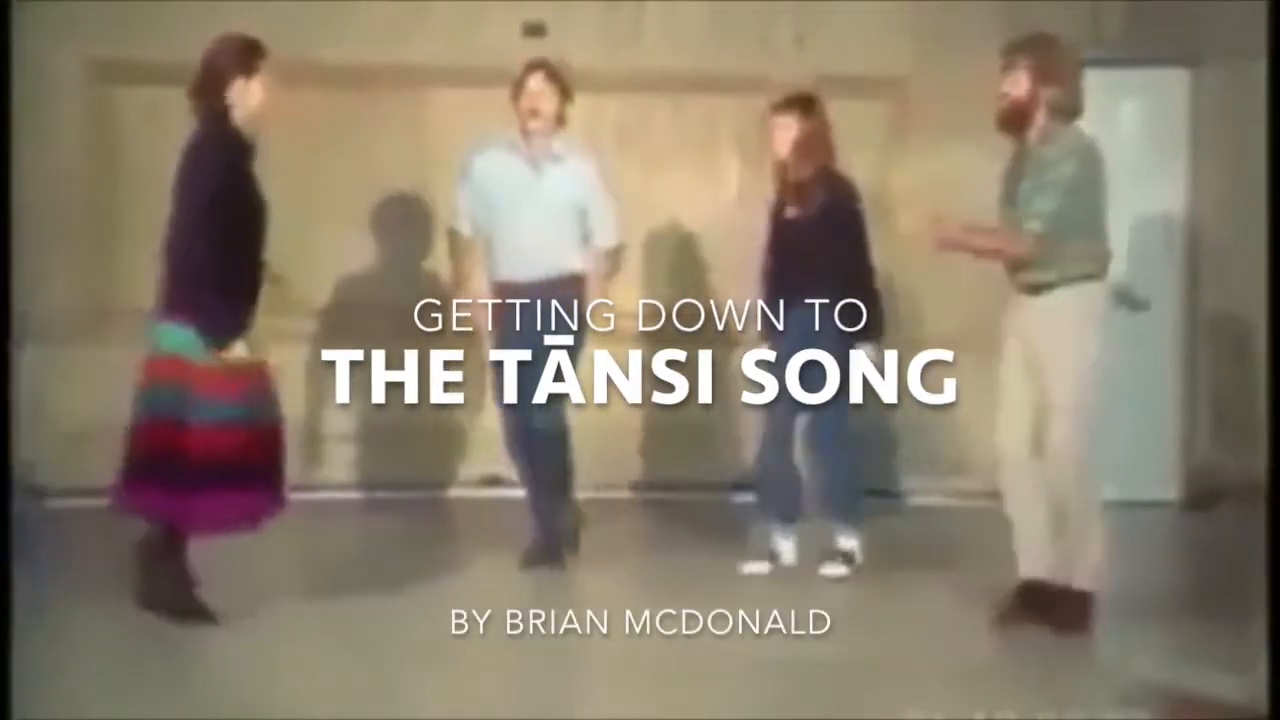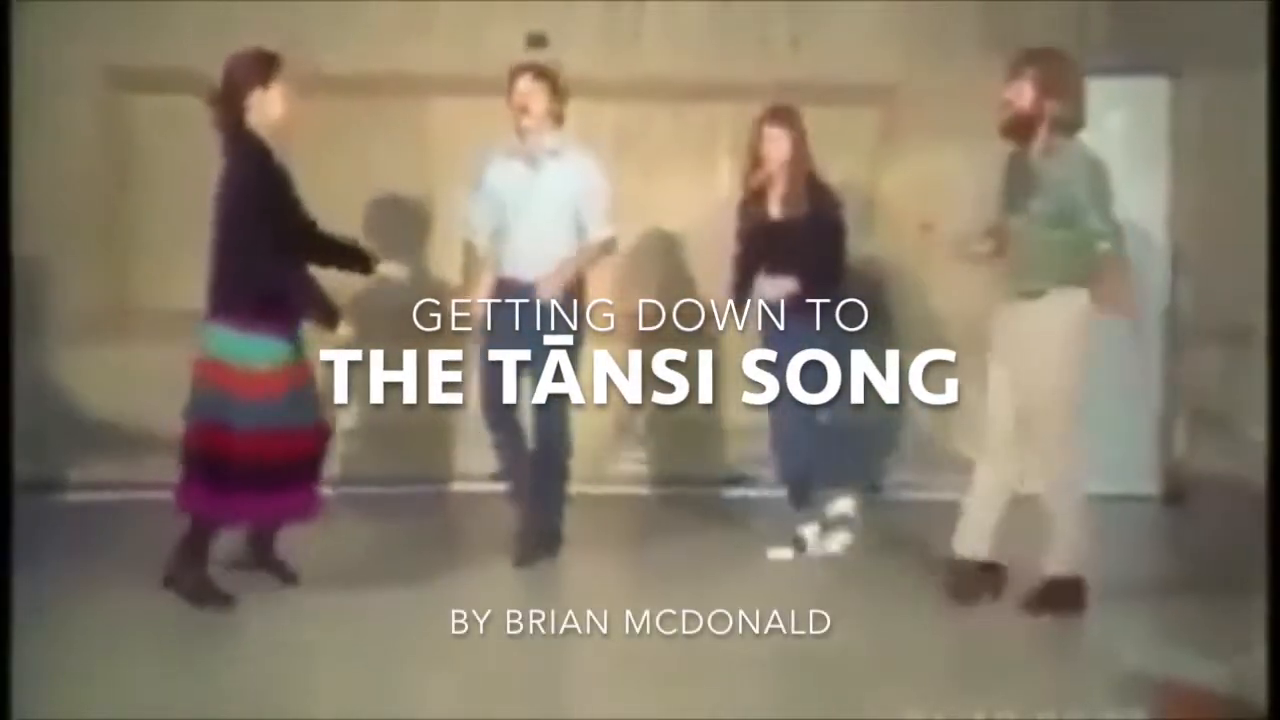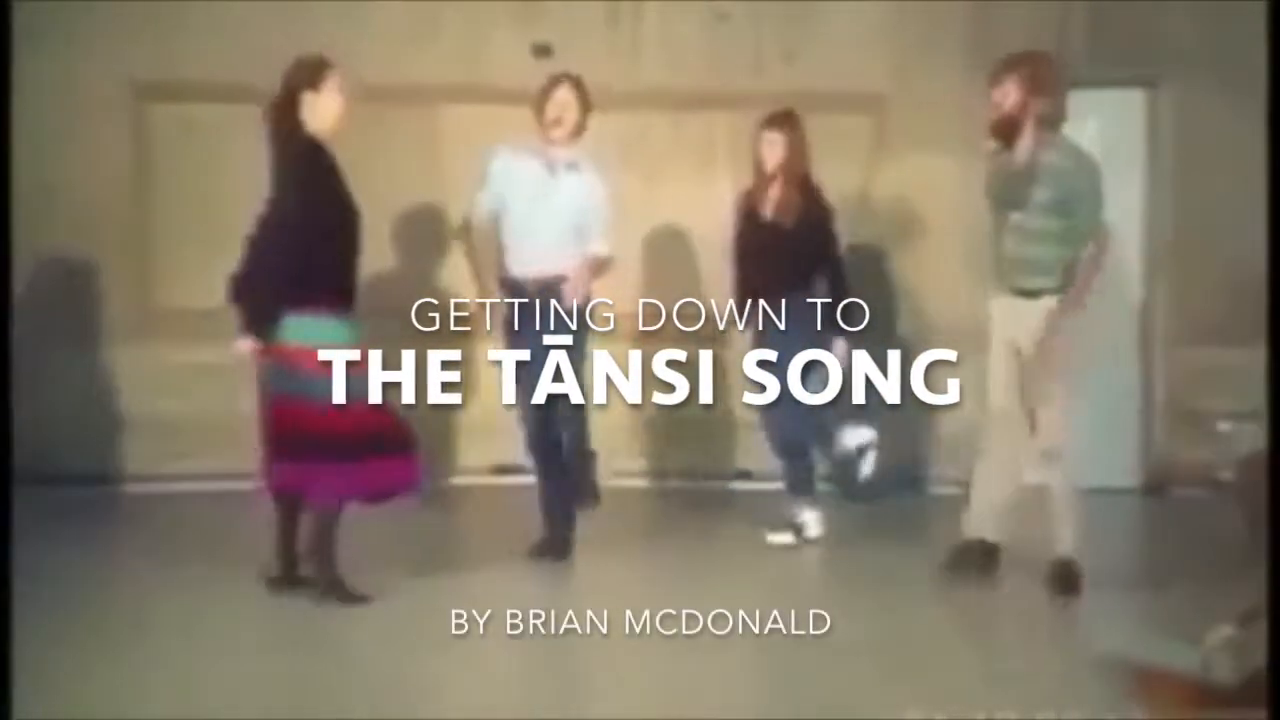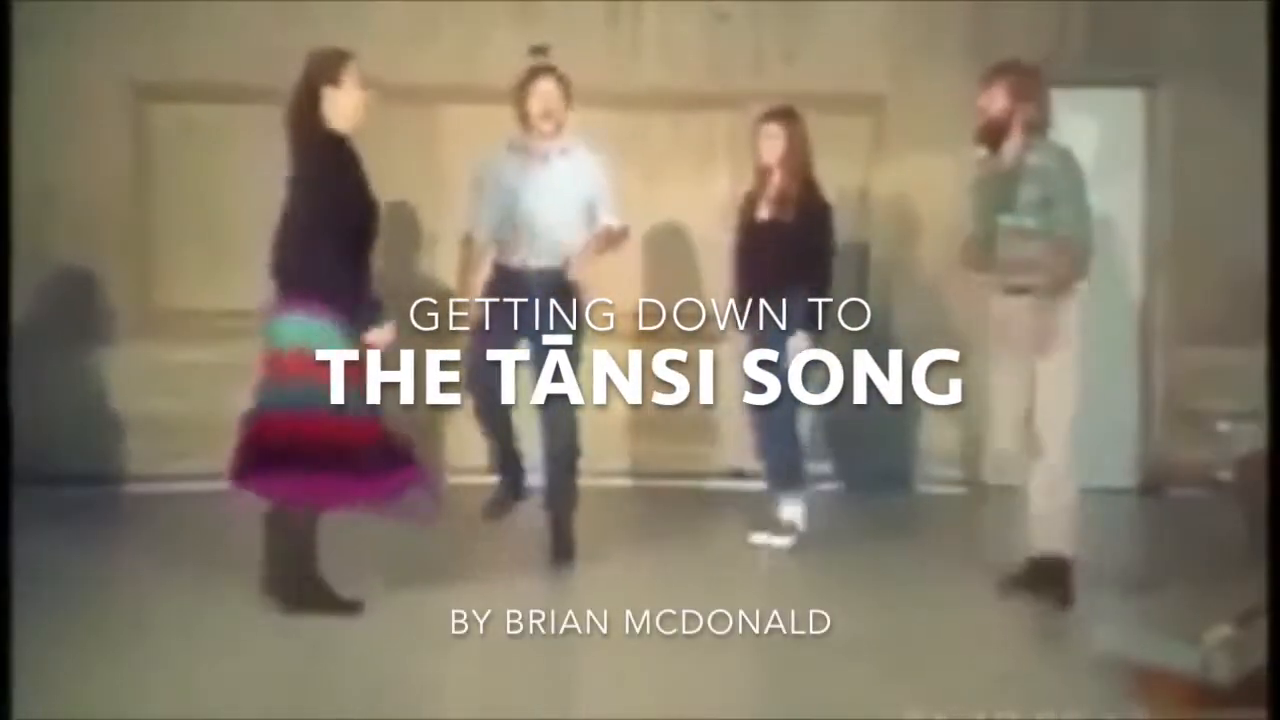
dt=0.4s
person 1, frame 1
left shoulder: (221, 150)
right shoulder: (215, 152)
right elbow: (197, 248)
right wrist: (223, 330)
left hip: (205, 324)
right hip: (201, 331)
left knee: (199, 448)
right knee: (204, 450)
left ankle: (162, 568)
right ankle: (164, 574)
person 1, frame 2
left shoulder: (255, 163)
right shoulder: (250, 166)
left elbow: (299, 237)
right elbow: (267, 258)
left wrist: (369, 263)
right wrist: (326, 313)
left hip: (263, 327)
right hip: (249, 330)
left knee: (294, 438)
right knee: (245, 448)
left ankle: (259, 544)
right ankle: (188, 562)
person 1, frame 3
left shoulder: (302, 159)
right shoulder: (307, 160)
left elbow: (271, 239)
right elbow: (276, 242)
left wrist: (253, 311)
right wrist: (255, 322)
left hip: (305, 318)
right hip: (312, 321)
left knee: (311, 442)
right knee: (341, 438)
left ankle: (286, 562)
right ankle: (321, 566)
person 1, frame 4
left shoulder: (320, 154)
right shoulder: (332, 155)
right elbow: (330, 247)
right wrist: (369, 315)
left hip: (307, 314)
right hip: (320, 318)
left knee: (303, 443)
right knee: (323, 443)
left ankle: (288, 568)
right ankle: (296, 575)
person 2, frame 1
left shoulder: (1072, 153)
right shoulder: (1029, 150)
left elbow: (1026, 243)
left wrist: (960, 236)
left hip: (1067, 304)
right hip: (1027, 304)
left knee: (1065, 449)
right knee: (1014, 444)
left ankle: (1076, 583)
right ankle: (1039, 577)
person 2, frame 2
left shoulder: (1078, 168)
right shoulder: (1020, 159)
left elbow: (1109, 254)
left wrist: (1128, 323)
right wrist: (991, 243)
left hip: (1057, 311)
right hip: (1016, 307)
left knee: (1051, 443)
right knee: (1002, 434)
left ankle: (1065, 574)
right ankle: (974, 555)
person 2, frame 3
left shoulder: (1073, 164)
right shoulder: (999, 162)
left elbow: (1091, 249)
left wrist: (1060, 321)
left hip: (1050, 311)
right hip: (1006, 305)
left knee: (1053, 434)
right knee: (998, 424)
left ankle: (1067, 554)
right ankle: (984, 537)
person 2, frame 4
left shoulder: (1056, 165)
right shoulder: (988, 169)
left elbow: (1075, 250)
left wrist: (1044, 308)
right wrist: (972, 255)
left hip: (1051, 310)
right hip: (1008, 309)
left knee: (1052, 435)
right knee: (1007, 437)
left ankle: (1054, 558)
right ankle: (1043, 553)
person 3, frame 1
left shoulder: (580, 168)
right shoulder: (486, 162)
left elbow: (607, 241)
right elbow: (465, 230)
left wrist: (600, 284)
right wrist: (471, 280)
left hip: (563, 297)
right hip: (510, 299)
left knee: (545, 408)
right knee: (517, 419)
left ankle: (561, 511)
right ankle: (549, 527)
person 3, frame 2
left shoulder: (580, 165)
right shoulder: (497, 167)
left elbow: (602, 238)
right elbow: (483, 237)
left wrist: (567, 269)
right wrist: (481, 283)
left hip: (556, 299)
right hip: (509, 295)
left knee: (551, 410)
right knee: (498, 403)
left ankle: (546, 524)
right ankle: (533, 509)
person 3, frame 3
left shoulder: (589, 181)
right shoulder: (506, 161)
left elbow: (601, 252)
right elbow: (483, 224)
left wrist: (586, 274)
right wrist: (489, 282)
left hip: (564, 298)
right hip: (519, 297)
left knee: (560, 396)
right knee: (535, 412)
left ankle: (580, 474)
right ankle: (558, 524)
person 3, frame 4
left shoulder: (586, 163)
right shoulder: (501, 164)
left elbow: (616, 226)
right elbow: (483, 236)
left wrist: (592, 247)
right wrist: (471, 294)
left hip: (558, 289)
right hip: (508, 284)
left knee: (557, 408)
right knee: (482, 380)
left ankle: (561, 523)
right ankle: (510, 474)
person 4, frame 1
left shoulder: (834, 193)
right shoulder: (785, 198)
left elbow: (858, 269)
left wrist: (865, 335)
right wrist: (772, 330)
left hip: (825, 325)
right hip: (788, 326)
left knee: (825, 431)
right knee: (777, 434)
left ankle: (846, 541)
right ankle: (780, 542)
person 4, frame 2
left shoulder: (818, 199)
right shoulder: (754, 202)
left elbow: (833, 267)
right elbow: (747, 261)
left wrist: (794, 285)
right wrist: (744, 298)
left hip: (817, 321)
right hip: (778, 323)
left knee: (814, 419)
right knee: (785, 427)
left ankle: (838, 507)
right ankle: (808, 525)
person 4, frame 3
left shoulder: (809, 204)
right shoulder: (752, 201)
left elbow: (831, 269)
left wrist: (839, 330)
right wrist: (747, 312)
left hip: (799, 317)
right hip: (768, 319)
left knee: (785, 417)
right knee: (780, 420)
right ankle: (806, 514)
person 4, frame 4
left shoulder: (808, 201)
right shoulder: (755, 199)
left elbow: (819, 271)
left wrist: (807, 329)
right wrist: (744, 311)
left hip: (793, 321)
right hip: (764, 318)
left knee: (773, 415)
right knee: (769, 416)
left ankle: (790, 509)
right ankle: (785, 509)
